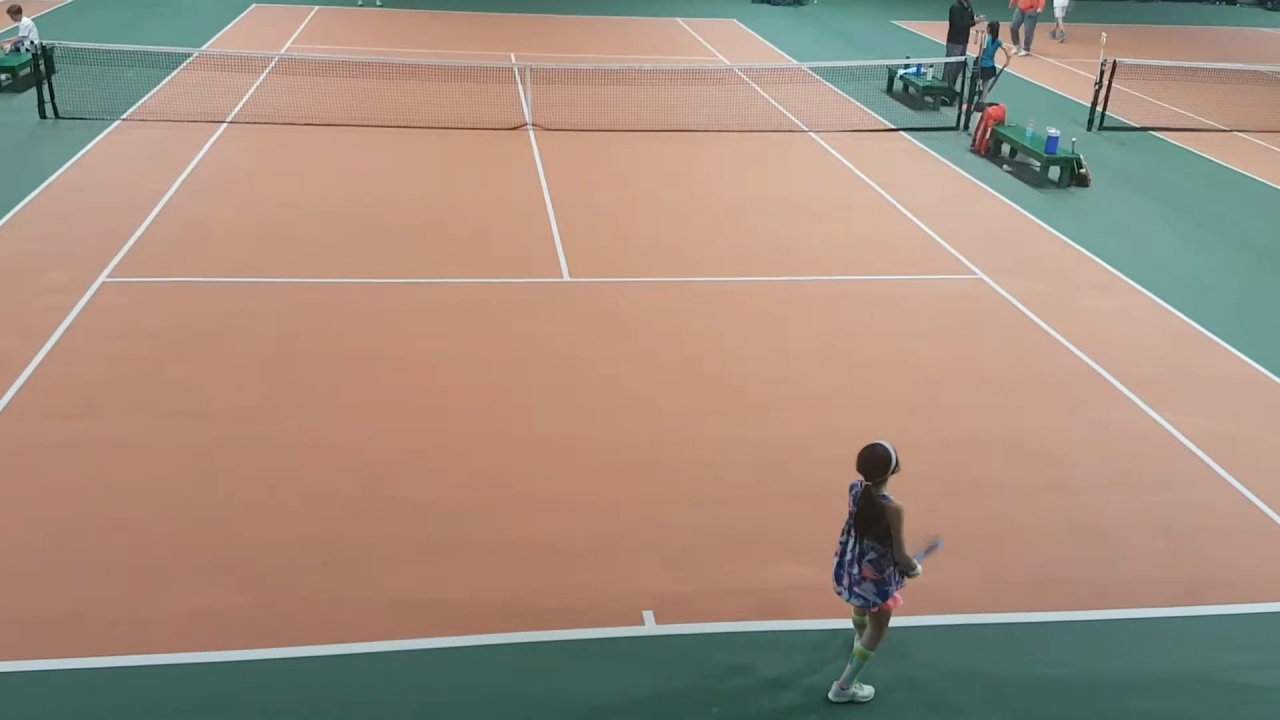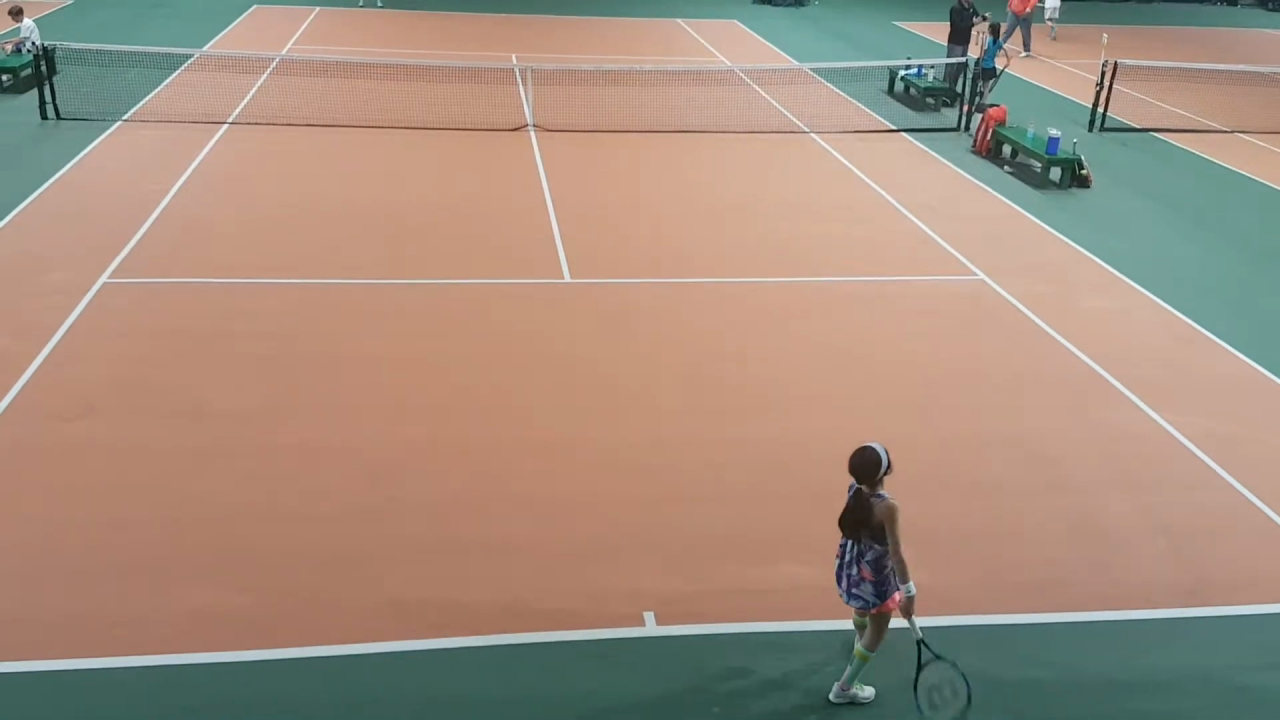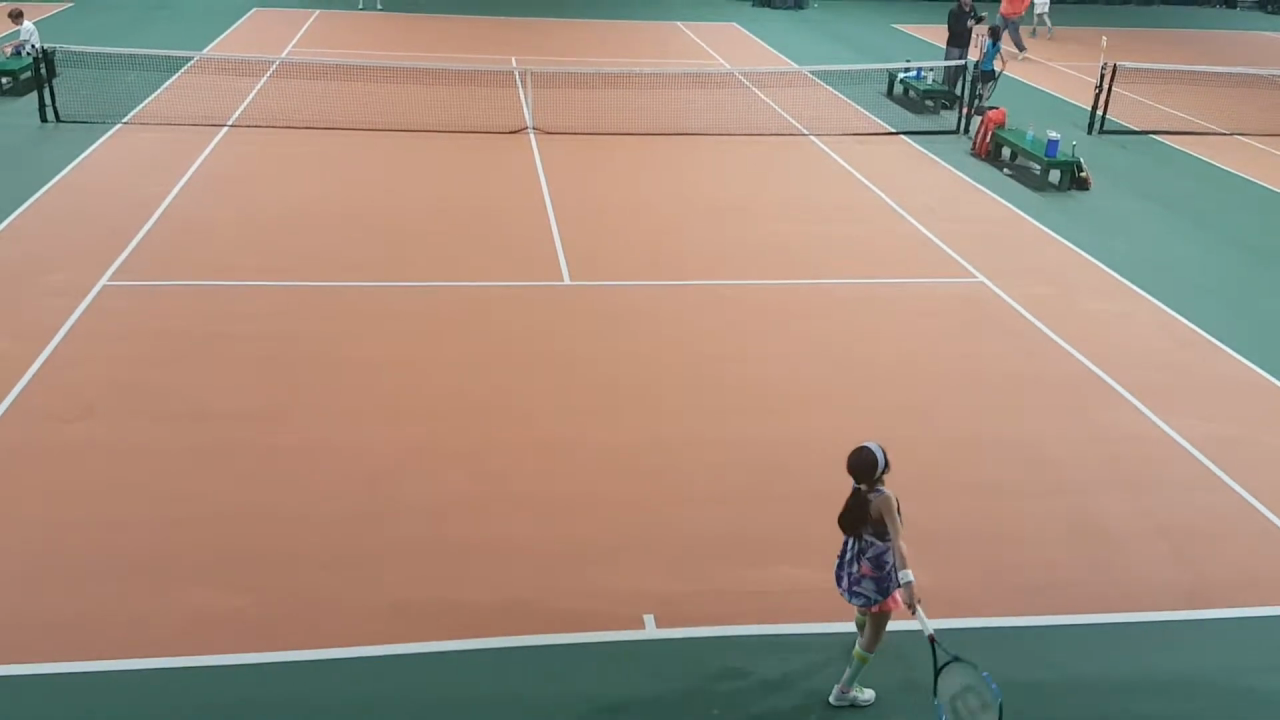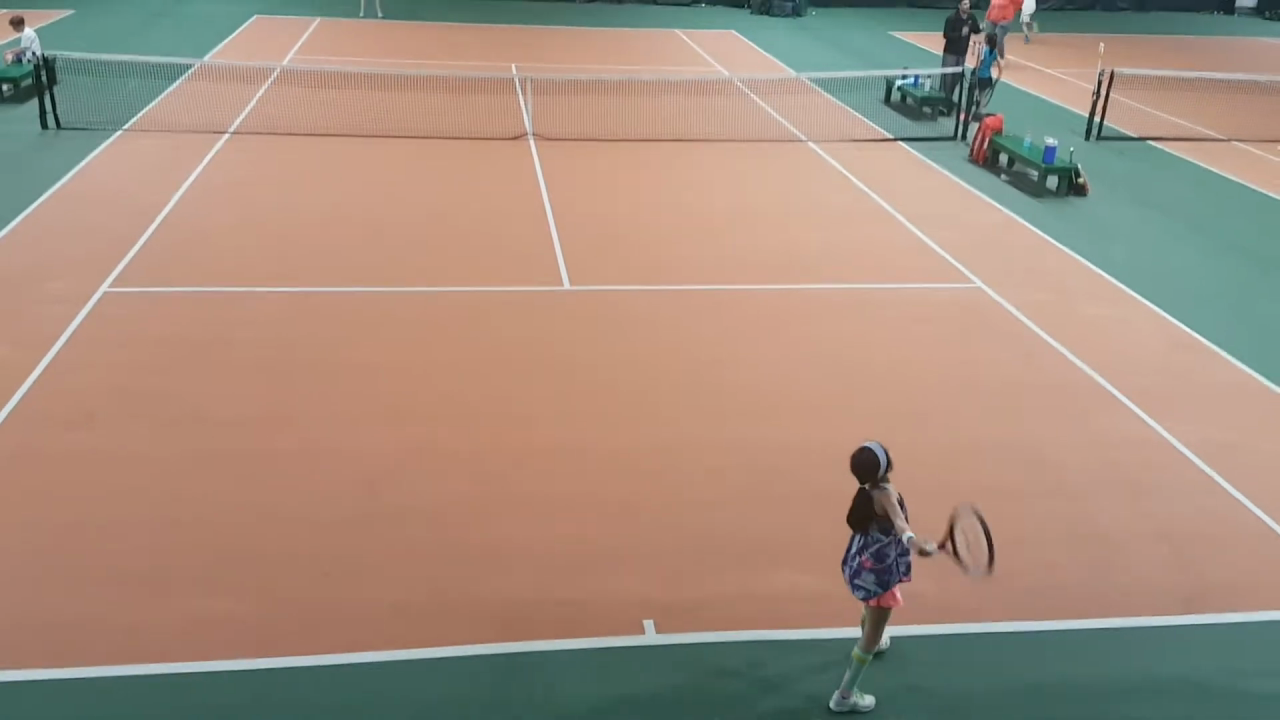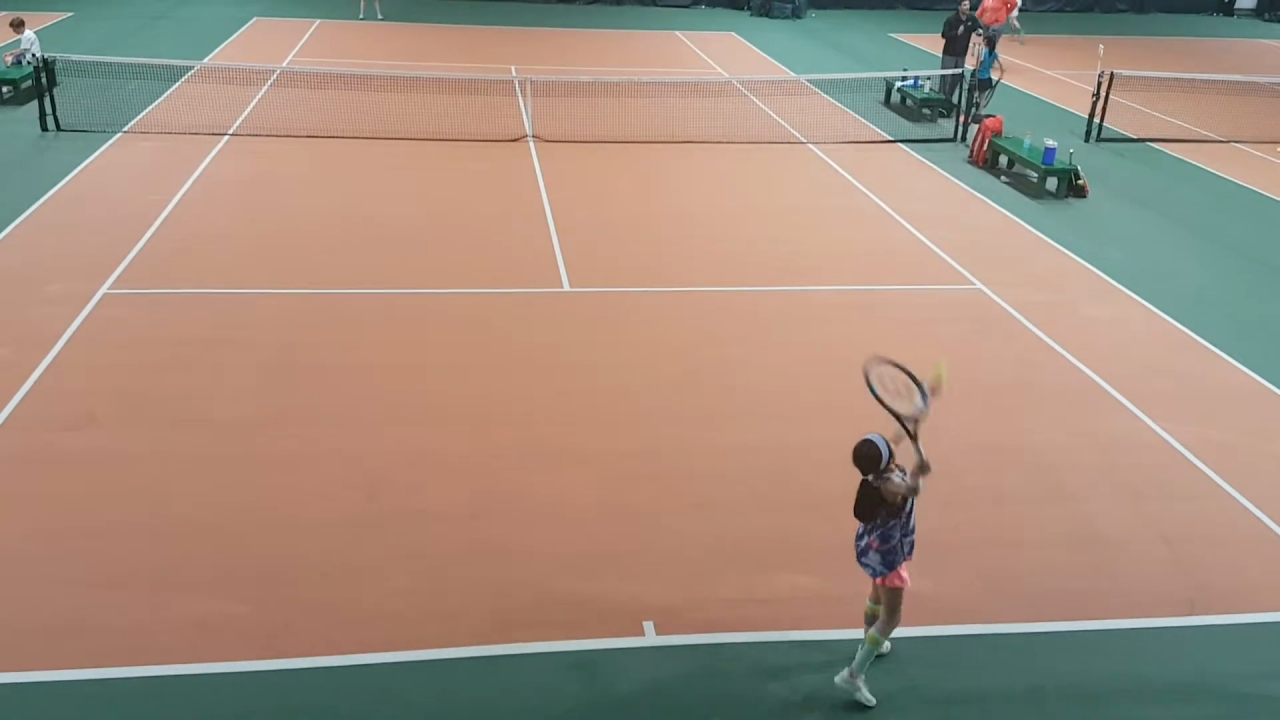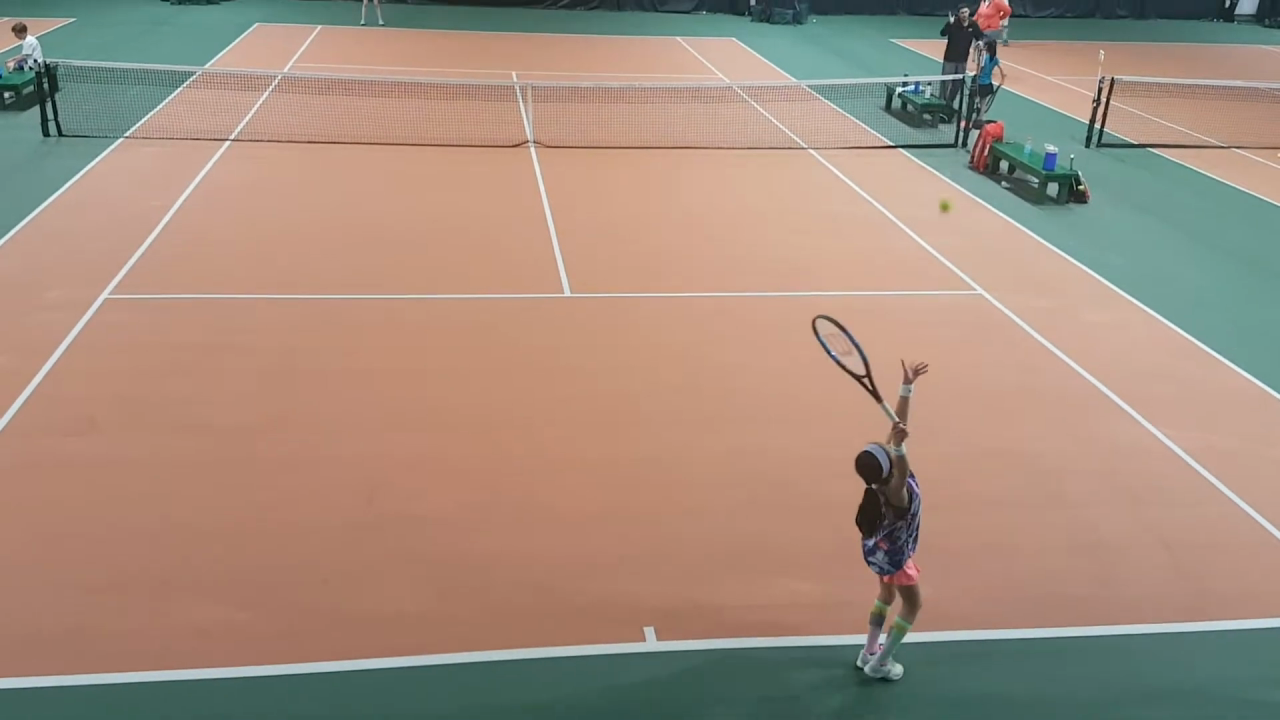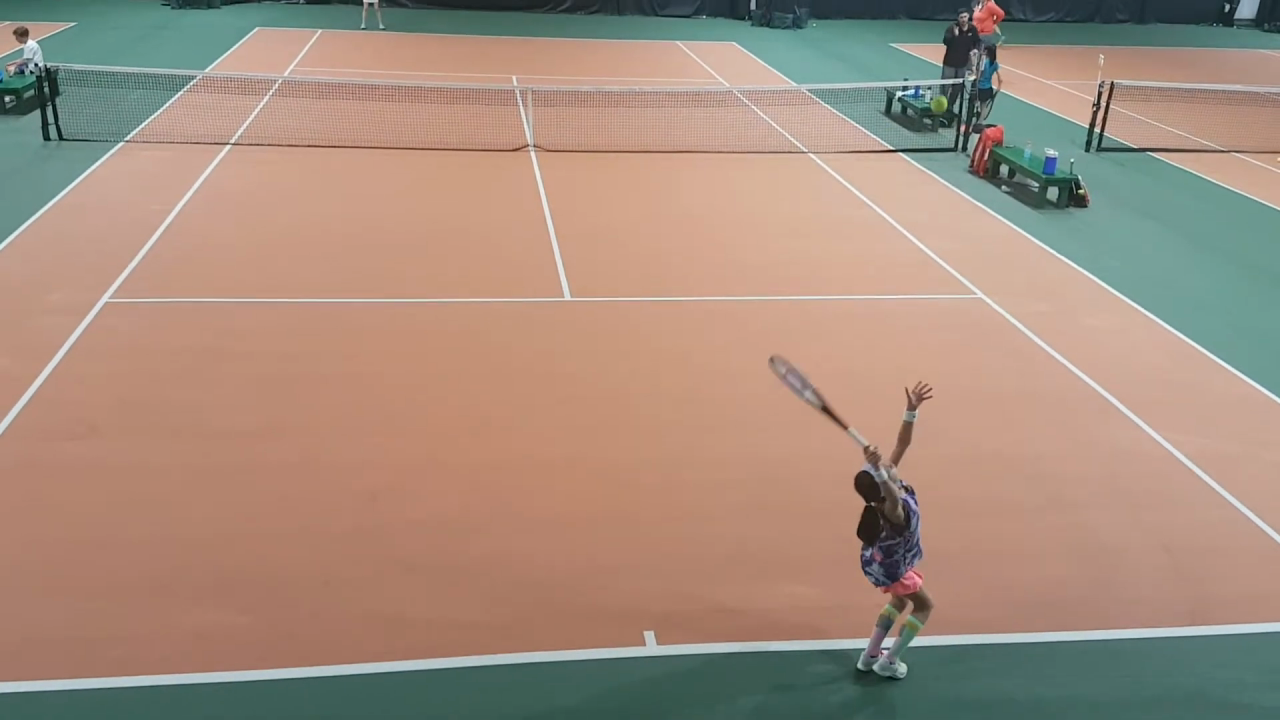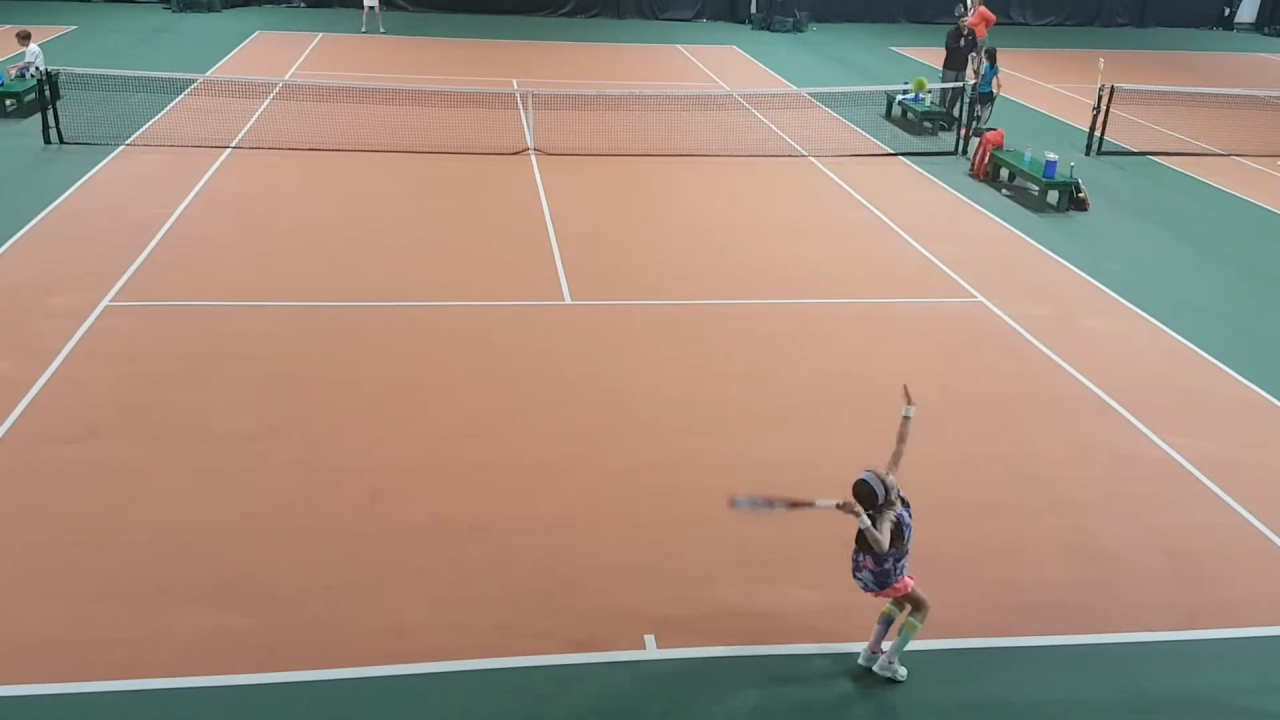
dt=0.2s
person 1, frame 1
left shoulder: (855, 489)
right shoulder: (893, 509)
right elbow: (899, 554)
right wrist: (914, 567)
left hip: (848, 565)
right hip: (874, 576)
left knee: (861, 605)
right knee: (876, 632)
left ankle: (861, 638)
right ankle: (844, 687)
person 1, frame 2
left shoulder: (854, 491)
right shoulder: (887, 507)
right elbow: (895, 553)
right wrist: (908, 591)
left hip: (849, 569)
right hip: (874, 578)
left knee: (862, 607)
right knee: (877, 633)
left ankle: (861, 639)
right ankle: (845, 688)
person 1, frame 3
left shoulder: (858, 492)
right shoulder: (885, 500)
right elbow: (897, 543)
right wrist: (907, 583)
left hip: (850, 568)
right hip: (875, 576)
left knee: (865, 607)
right knee: (875, 632)
left ankle: (863, 640)
right ankle: (844, 690)
person 1, frame 4
left shoulder: (867, 491)
right shoulder: (885, 494)
right elbow: (899, 523)
right wrist: (915, 541)
left hip: (859, 564)
right hip: (878, 572)
left knee: (873, 608)
right knee: (874, 630)
left ankle: (871, 643)
right ankle: (845, 695)
person 1, frame 5
left shoulder: (878, 474)
right shoulder: (890, 486)
left elbow: (902, 439)
right elbow: (911, 488)
right wrist: (916, 473)
left hip: (872, 548)
right hip: (887, 556)
left knee: (877, 597)
right knee: (891, 618)
left ankle: (871, 645)
right ankle: (853, 674)
person 1, frame 6
left shoulder: (884, 480)
right shoulder: (895, 491)
left elbow: (900, 419)
right elbow: (902, 472)
left wrist: (907, 385)
right wrist: (900, 448)
left hip: (882, 549)
right hip: (894, 555)
left knee: (886, 596)
right knee: (912, 605)
left ankle: (869, 652)
right ankle: (881, 662)
person 1, frame 7
left shoulder: (888, 483)
right shoulder: (891, 507)
left elbow: (902, 444)
right elbow: (892, 492)
left wrist: (912, 409)
right wrist: (878, 469)
left hip: (884, 561)
right hip: (892, 567)
left knee: (899, 601)
right knee: (924, 606)
left ankle: (871, 654)
right ankle: (889, 662)
person 1, frame 8
left shoulder: (888, 485)
right shoulder: (887, 517)
left elbow: (899, 447)
right elbow: (881, 546)
left wrist: (908, 411)
right wrist: (861, 517)
left hip: (873, 567)
right hip: (882, 574)
left knee: (900, 600)
right knee: (920, 607)
left ankle: (871, 651)
right ankle: (888, 662)
